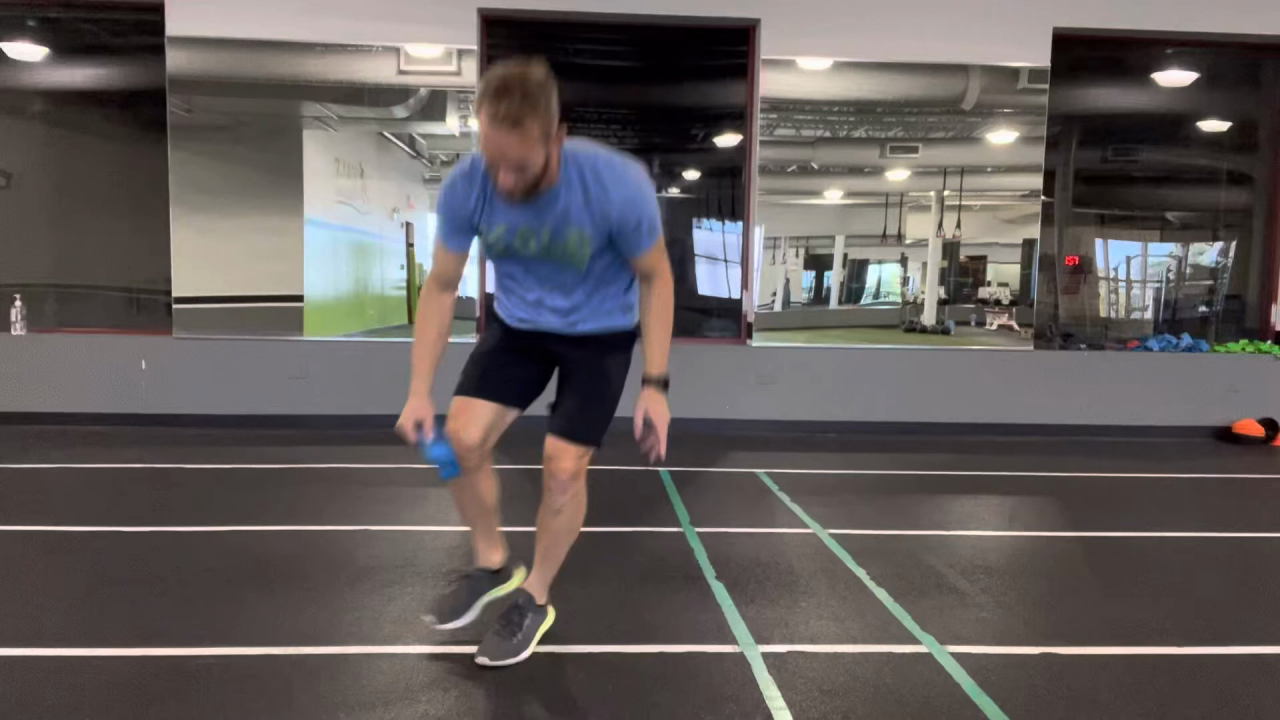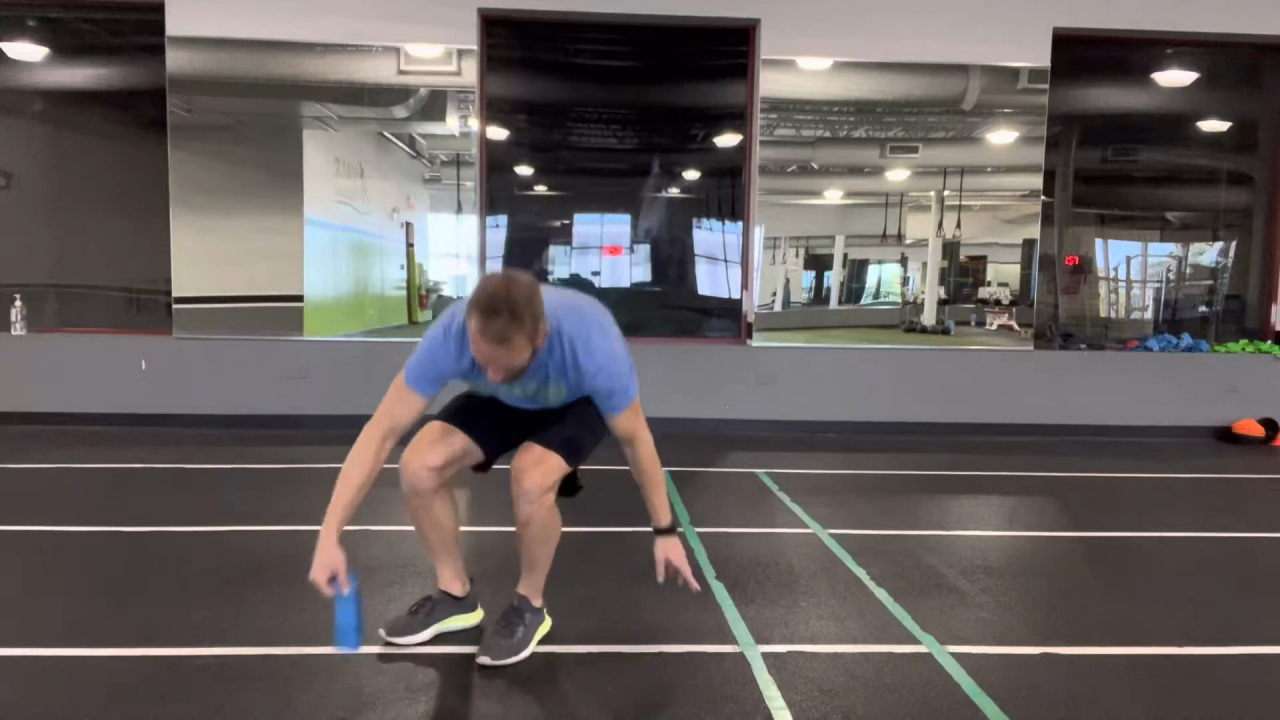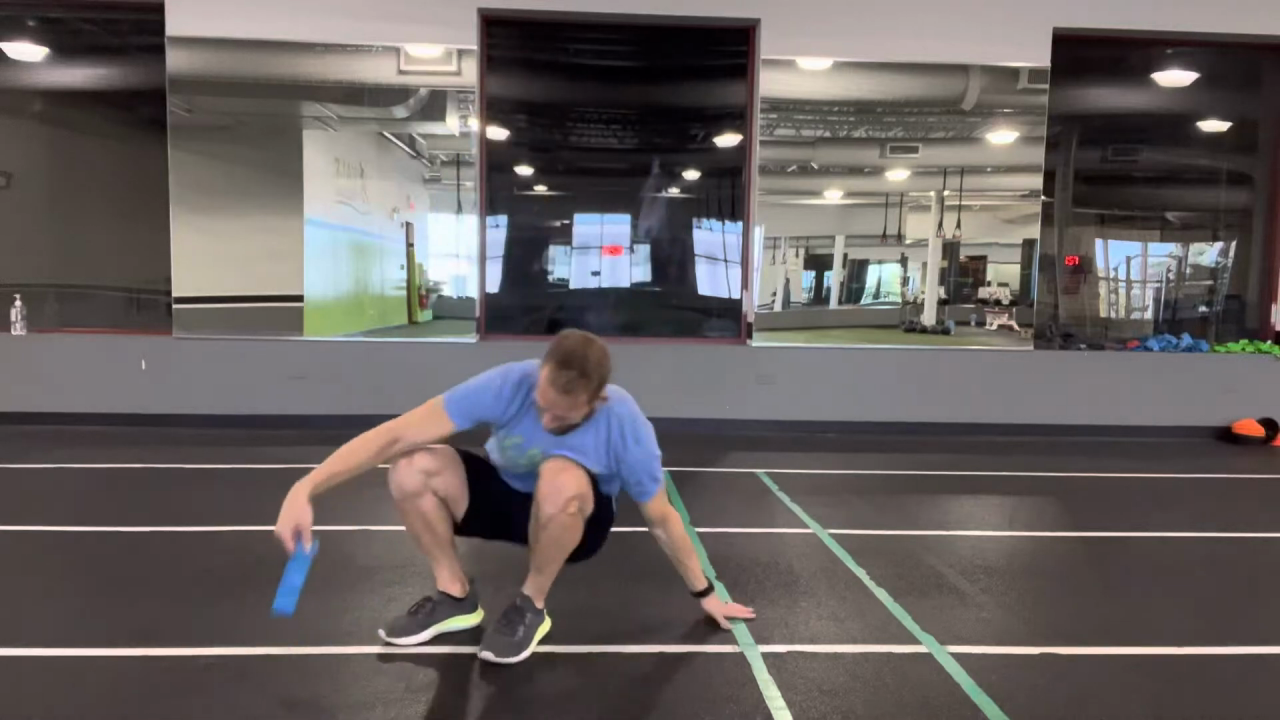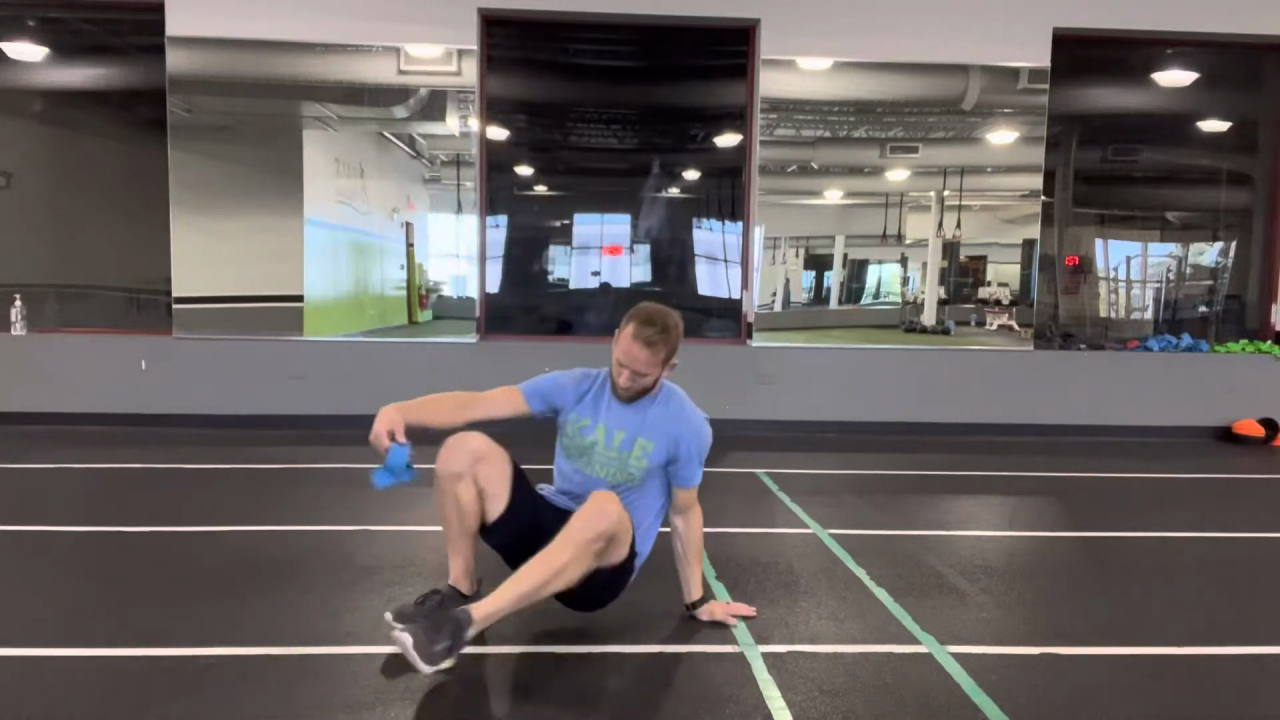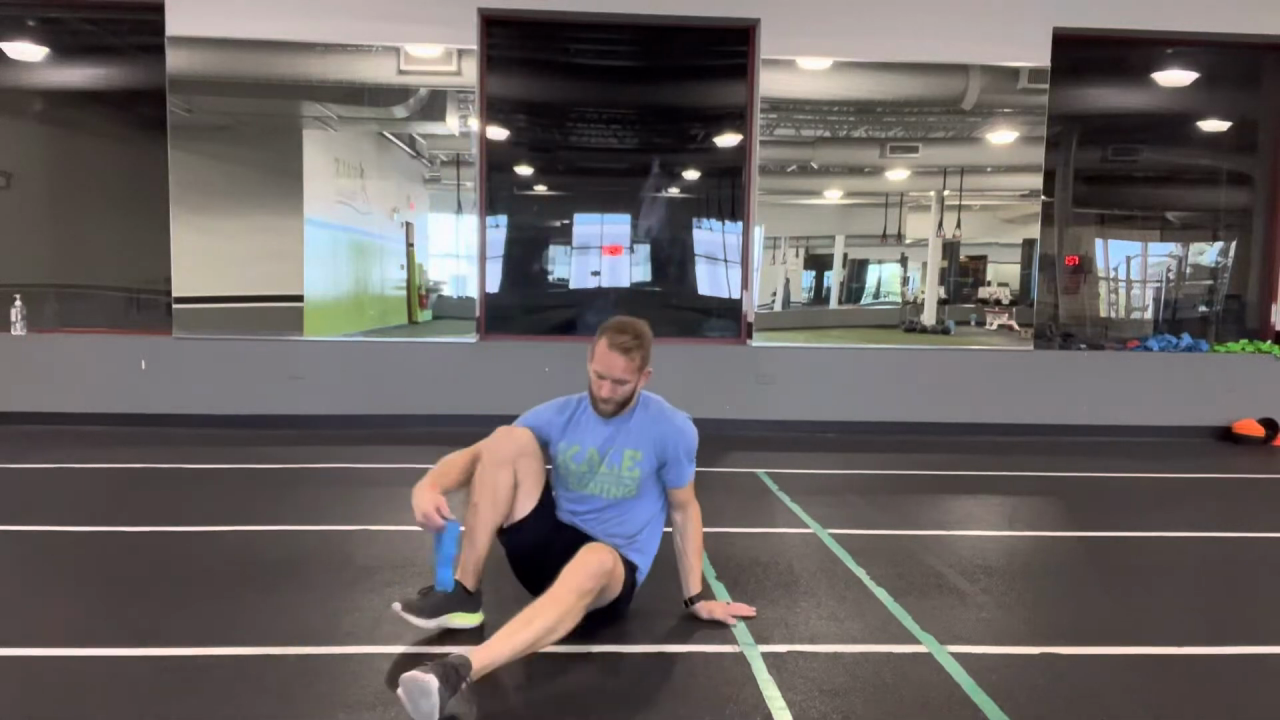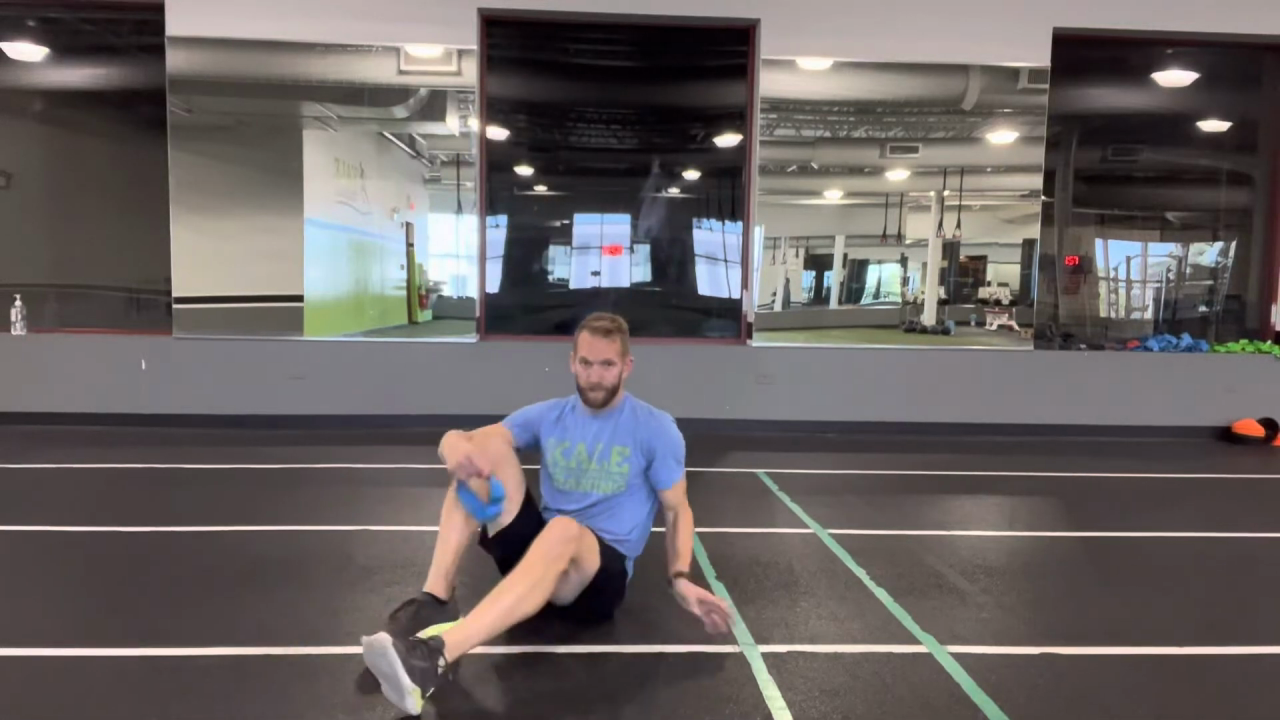
dt=0.3s
person 1, frame 1
left shoulder: (616, 182)
right shoulder: (467, 184)
left elbow: (655, 279)
right elbow: (440, 288)
left wrist: (654, 383)
right wrist: (419, 392)
left hip: (601, 330)
right hip: (518, 321)
left knee: (563, 465)
right knee: (463, 438)
left ankle: (533, 598)
right ankle: (491, 563)
person 1, frame 2
left shoulder: (591, 346)
right shoulder: (453, 334)
left elbow: (633, 437)
right elbow: (382, 430)
left wrist: (664, 531)
right wrist: (330, 535)
left hip: (577, 404)
right hip: (502, 402)
left knee: (530, 476)
right knee: (420, 466)
left ankle: (530, 605)
right ankle: (455, 595)
person 1, frame 3
left shoulder: (628, 436)
right shoulder: (510, 385)
left elbow: (661, 518)
right elbow: (397, 433)
left wrist: (702, 592)
right wrist: (303, 490)
left hip: (573, 525)
right hip: (507, 488)
left knee: (560, 480)
right knee: (411, 471)
left ankle: (534, 606)
right ankle: (456, 596)
person 1, frame 4
left shoulder: (687, 425)
right shoulder: (575, 387)
left elbow: (685, 511)
right elbow: (475, 405)
left wrist: (697, 602)
right wrist: (400, 410)
left hip: (603, 561)
right hip: (548, 526)
left knee: (605, 507)
right knee: (464, 449)
left ankle: (465, 621)
right ankle: (461, 591)
person 1, frame 5
left shoulder: (672, 429)
right shoulder: (558, 415)
left elbow: (683, 509)
right elbow: (471, 455)
left wrist: (695, 597)
right wrist: (427, 487)
left hip: (613, 572)
right hip: (547, 546)
left knee: (593, 560)
right knee: (510, 440)
left ankle: (459, 673)
right ankle: (463, 593)
person 1, frame 6
left shoulder: (656, 429)
right shoulder: (549, 415)
left elbow: (678, 510)
right elbow: (464, 439)
left wrist: (680, 577)
right wrist: (456, 445)
left hip: (600, 570)
right hip: (533, 549)
left knee: (565, 531)
right knee: (486, 451)
left ankle: (433, 658)
right ankle: (435, 602)
